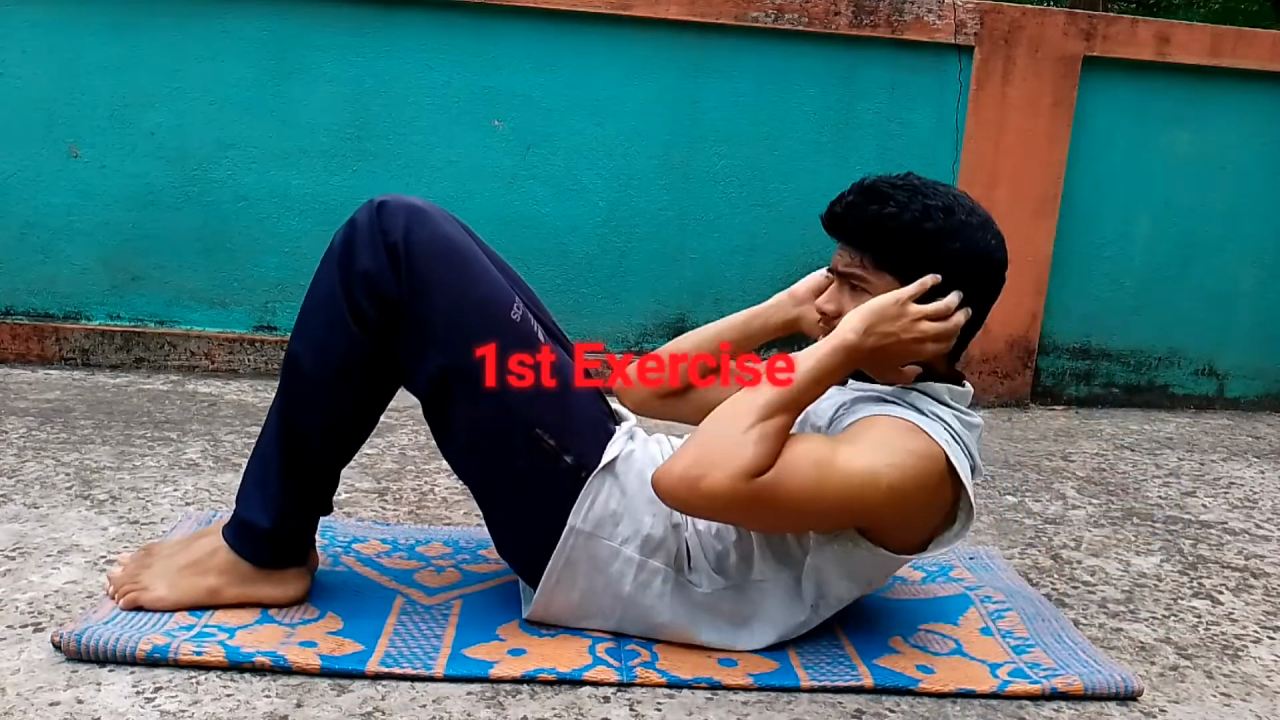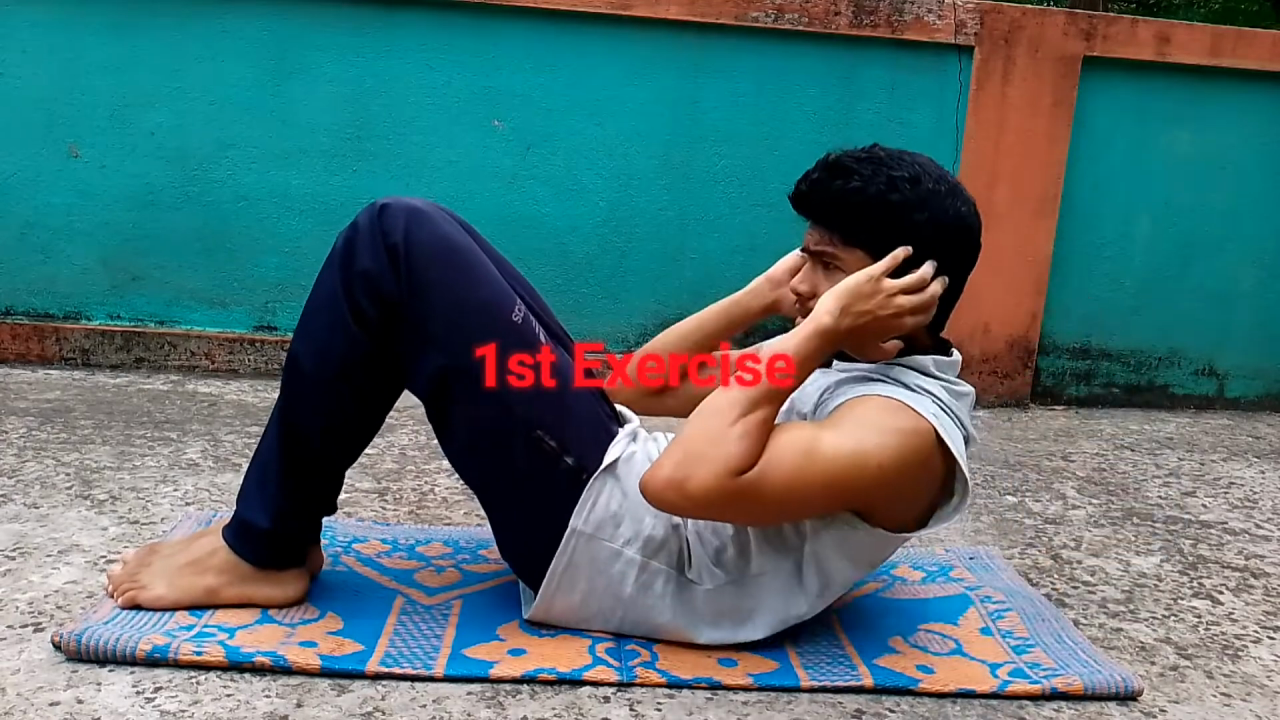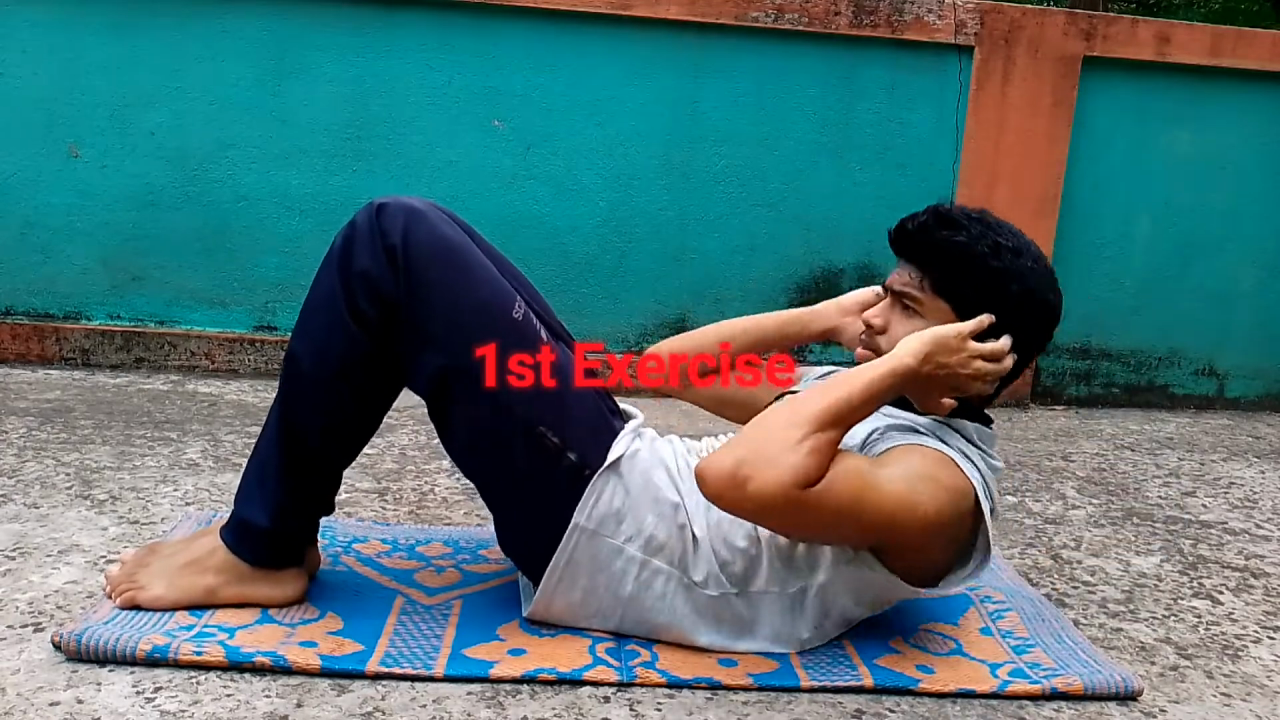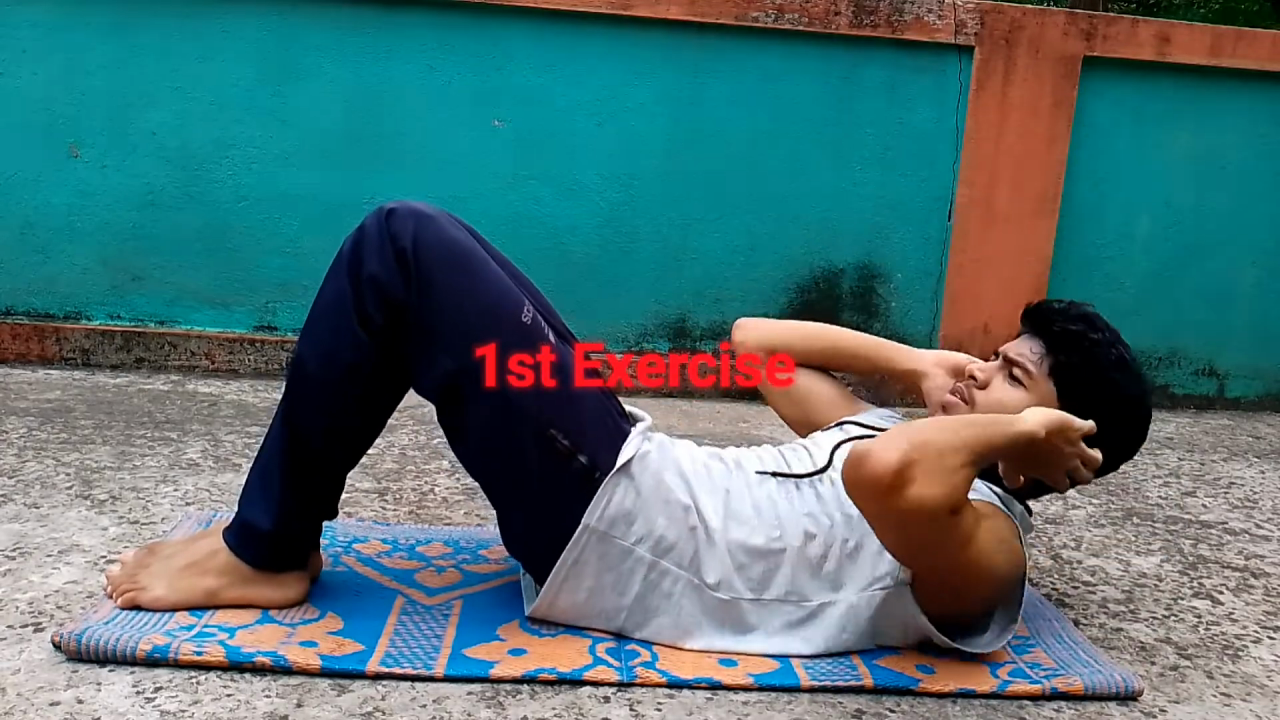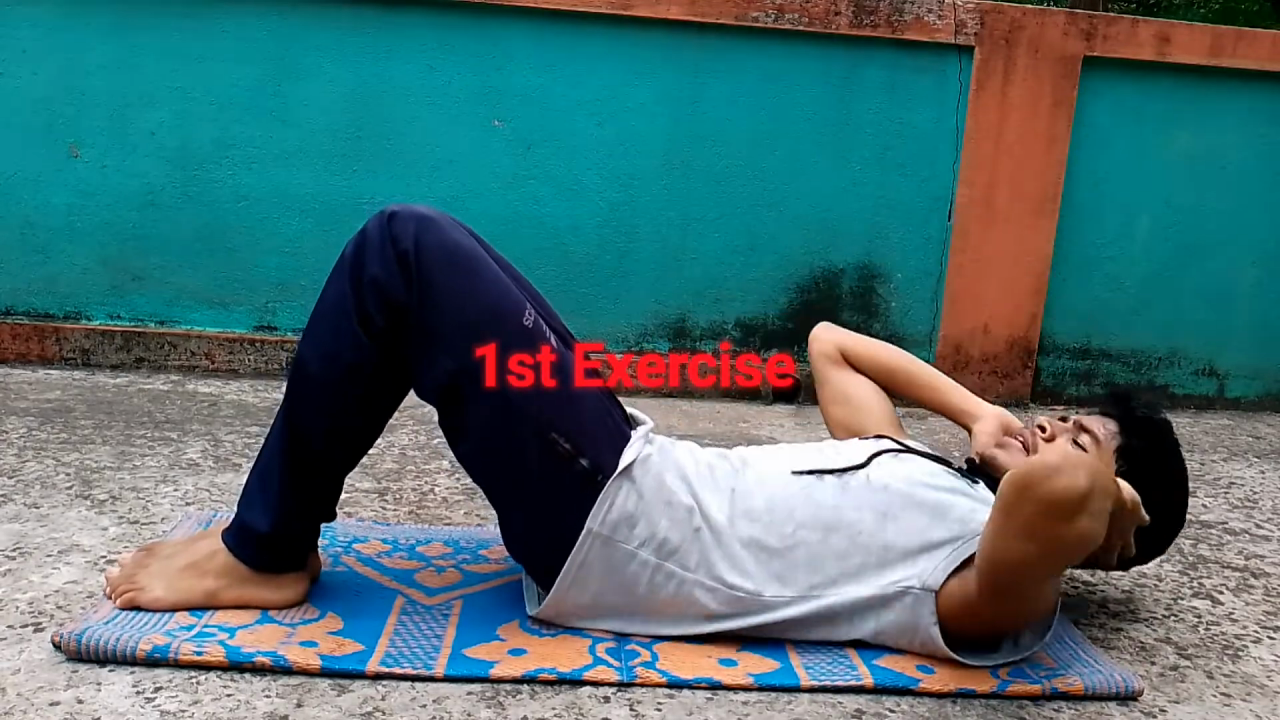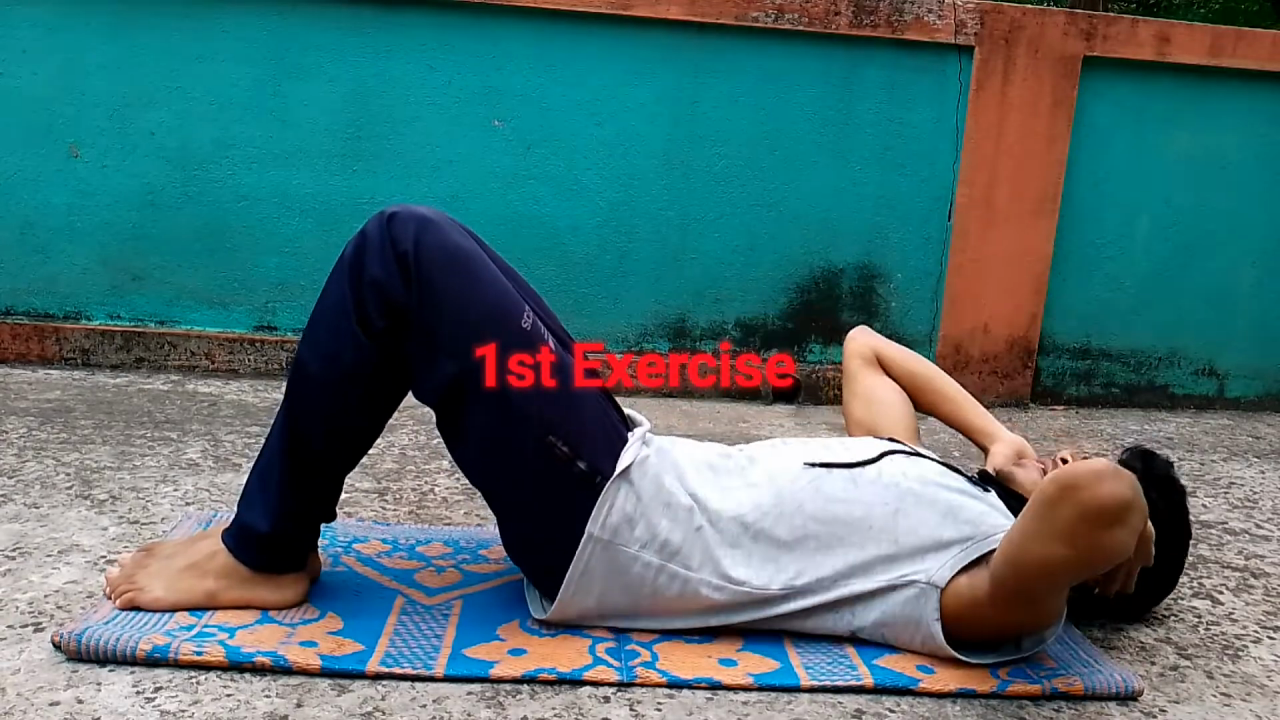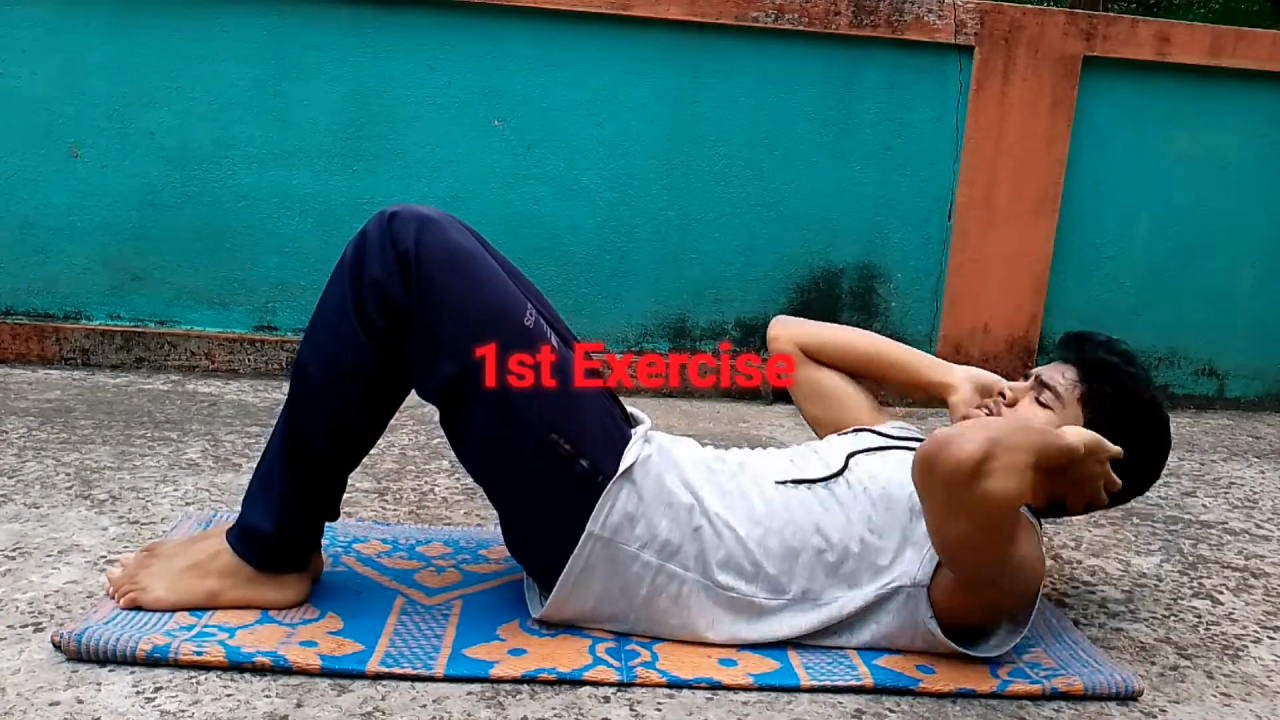
dt=0.3s
person 1, frame 1
left shoulder: (915, 460)
right shoulder: (865, 395)
left elbow: (694, 477)
right elbow: (653, 383)
left wrist: (838, 347)
right wrist: (786, 312)
left hip: (599, 535)
right hip: (609, 484)
left knee: (396, 241)
right knee: (402, 242)
left ankle: (262, 556)
right ankle: (277, 533)
person 1, frame 2
left shoulder: (904, 433)
right shoulder: (855, 371)
left elbow: (684, 480)
right elbow: (638, 381)
left wrist: (818, 329)
right wrist: (766, 293)
left hip: (606, 543)
right hip: (610, 480)
left knee: (396, 242)
right knee: (406, 243)
left ankle: (263, 552)
right ankle: (278, 530)
person 1, frame 3
left shoulder: (939, 489)
right shoulder: (882, 405)
left elbow: (740, 478)
right elbow: (668, 361)
left wrist: (893, 367)
right wrist: (826, 319)
left hip: (602, 535)
right hip: (628, 476)
left knee: (395, 241)
right knee: (404, 239)
left ankle: (261, 551)
right ankle: (277, 531)
person 1, frame 4
left shoulder: (978, 556)
right shoulder: (887, 428)
left elbow: (882, 476)
right elbow: (753, 336)
left wrist: (1021, 430)
right wrist: (919, 362)
left hip: (610, 533)
right hip: (630, 480)
left knee: (403, 247)
right knee: (411, 244)
left ankle: (265, 553)
right ankle: (277, 533)
person 1, frame 5
left shoulder: (1005, 590)
right shoulder: (922, 467)
left elbow: (1048, 497)
right elbow: (826, 341)
left wrist: (1091, 483)
right wrist: (971, 408)
left hip: (614, 530)
right hip: (640, 479)
left knee: (407, 250)
right knee: (411, 247)
left ankle: (265, 555)
right ankle: (276, 533)
person 1, frame 6
left shoulder: (1008, 595)
right shoulder: (936, 486)
left elbow: (1095, 498)
right elbow: (864, 347)
left wrist: (1119, 504)
right wrist: (996, 438)
left hip: (611, 530)
right hip: (640, 478)
left knee: (407, 252)
right knee: (412, 252)
left ankle: (263, 556)
right ankle: (274, 535)
person 1, frame 7
left shoulder: (997, 570)
right shoulder: (896, 448)
left elbow: (963, 461)
right elbow: (791, 335)
left wrist: (1053, 439)
right wrist: (950, 378)
left hip: (615, 534)
right hip: (639, 476)
left knee: (407, 250)
right knee: (412, 249)
left ankle: (268, 554)
right ankle: (277, 536)
